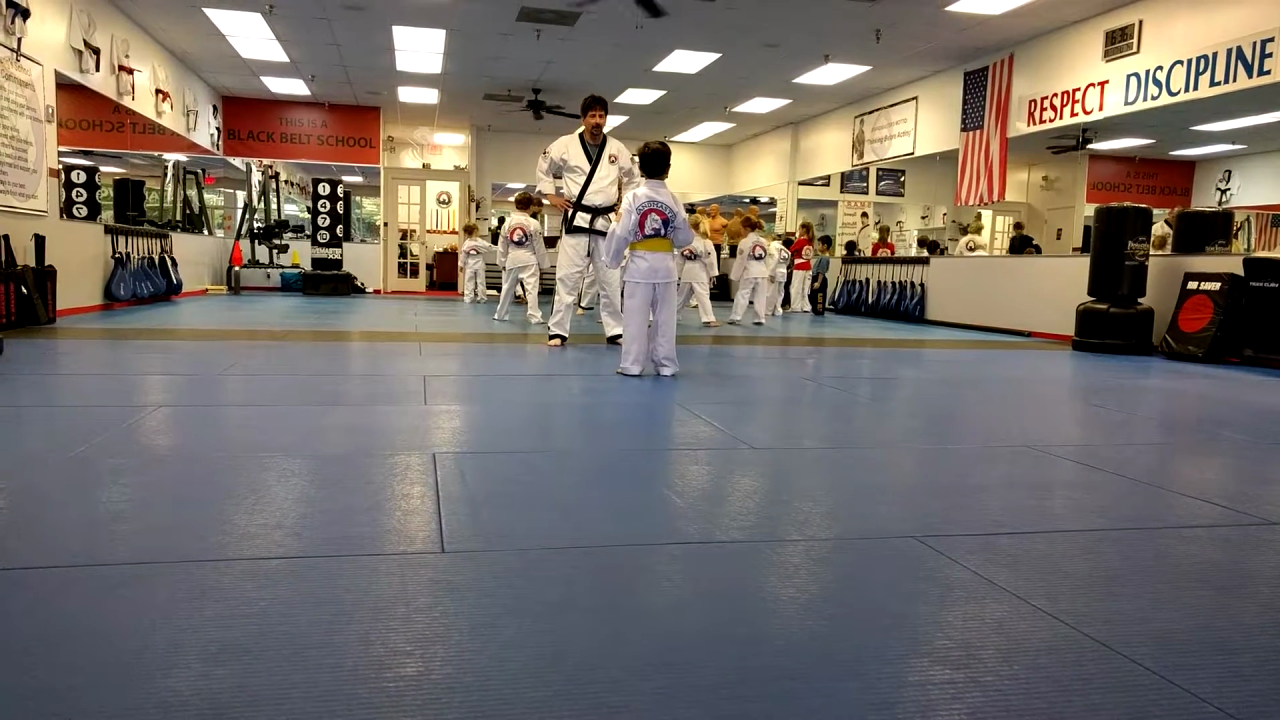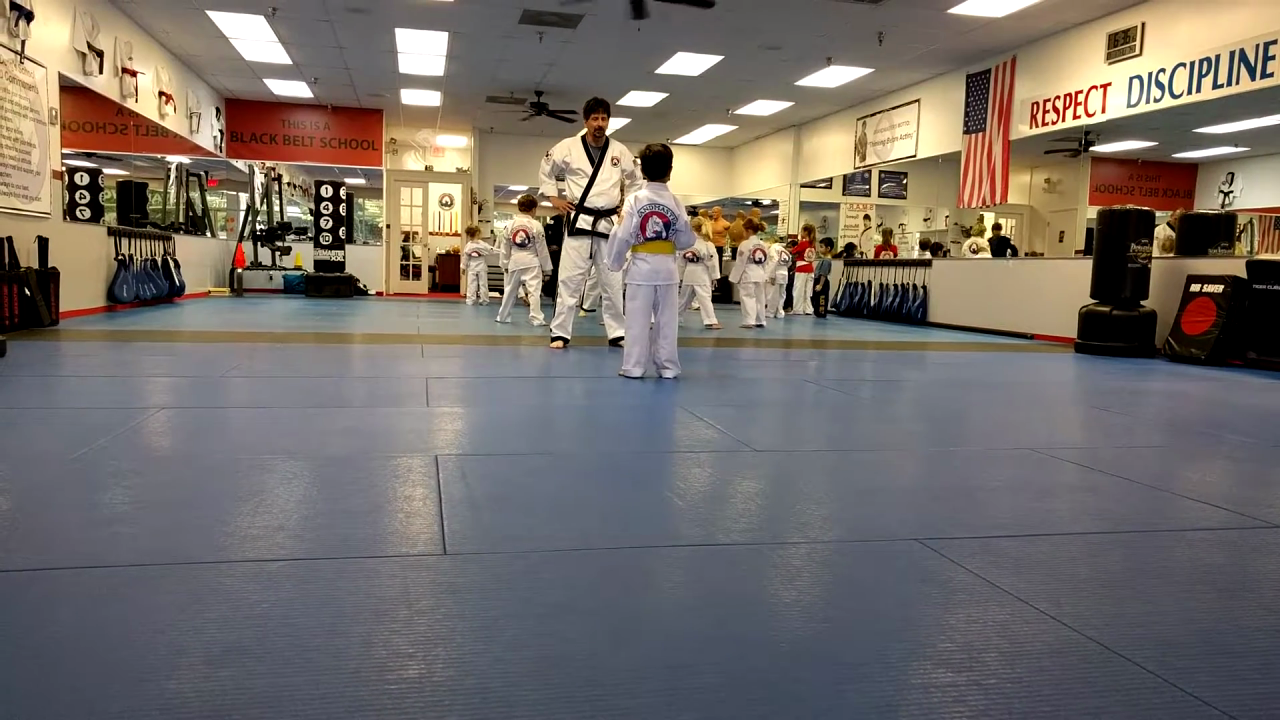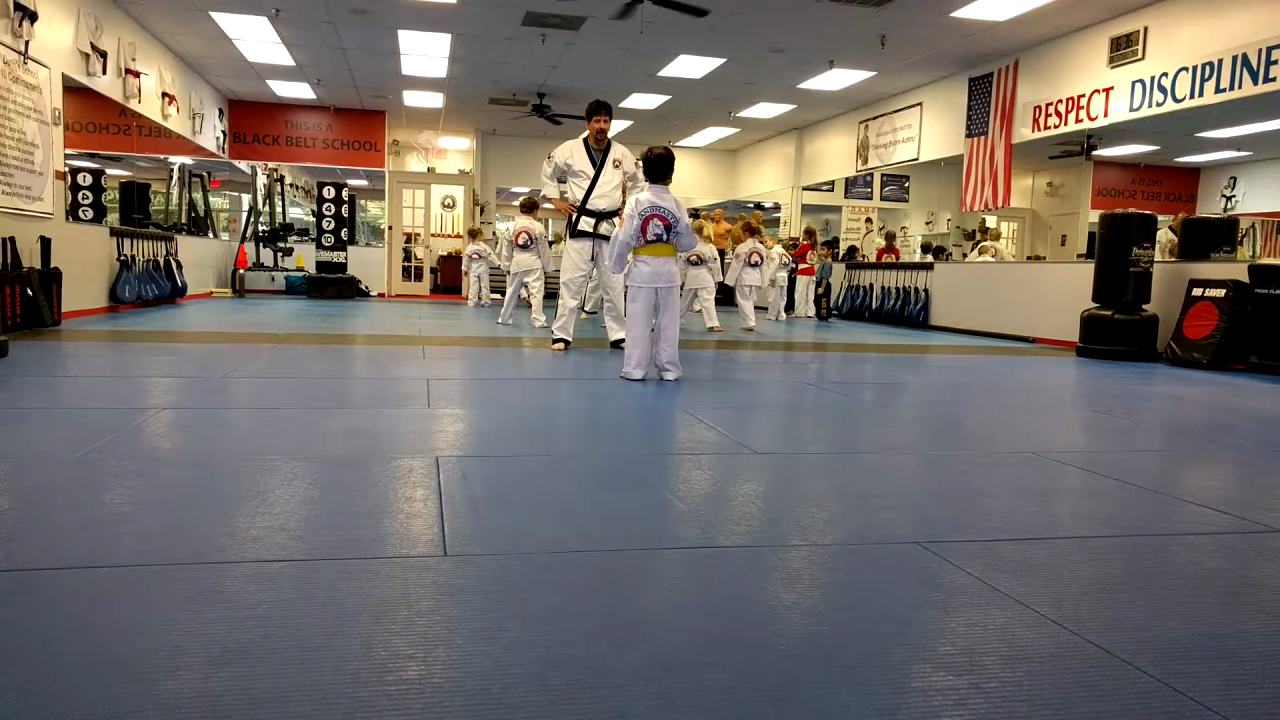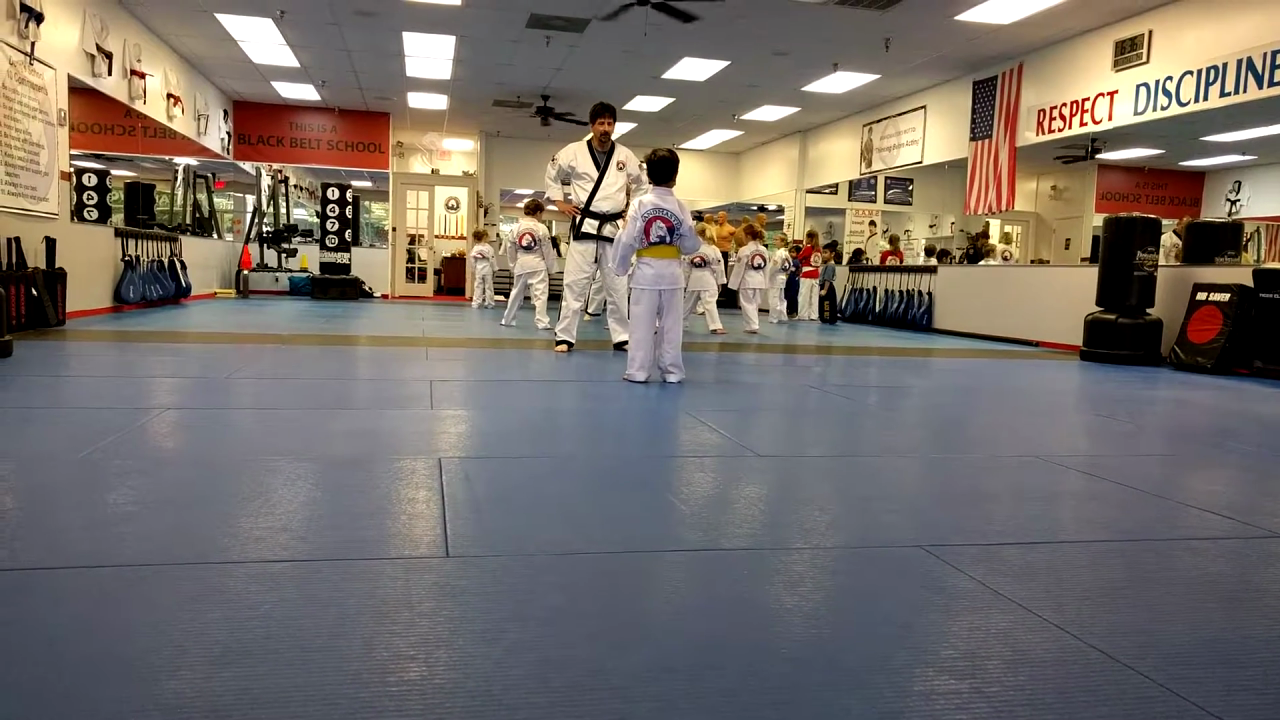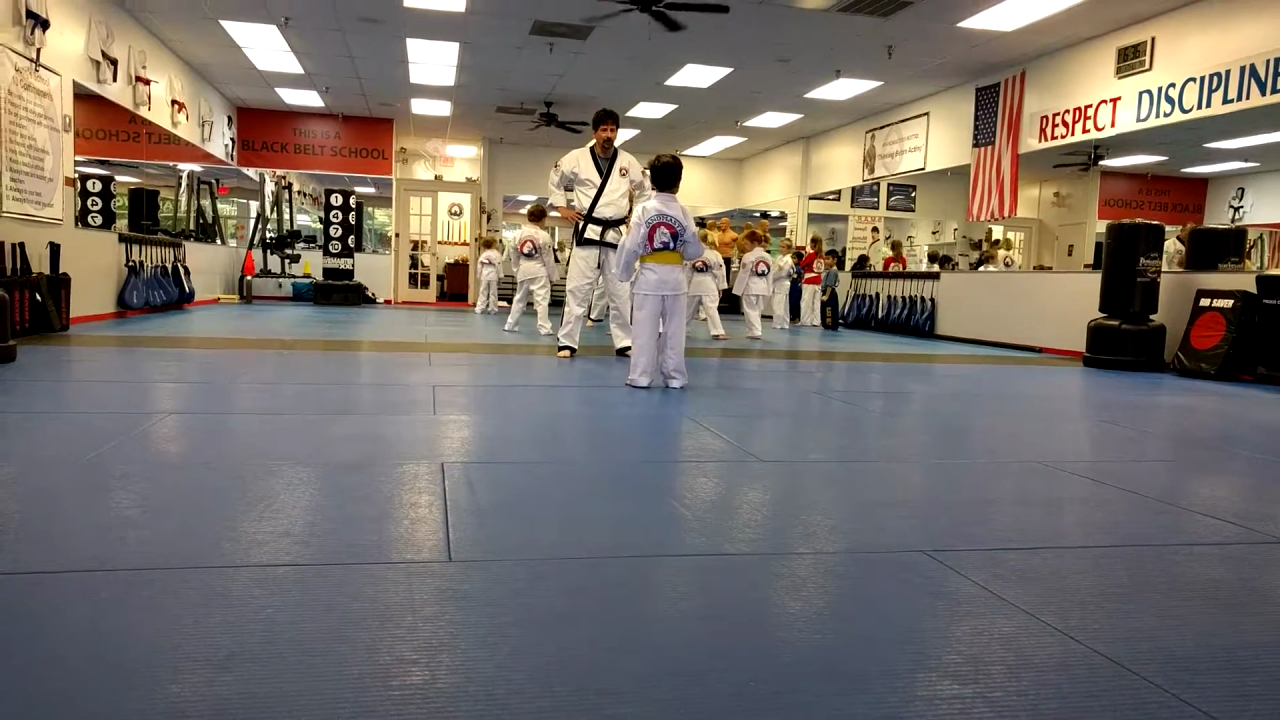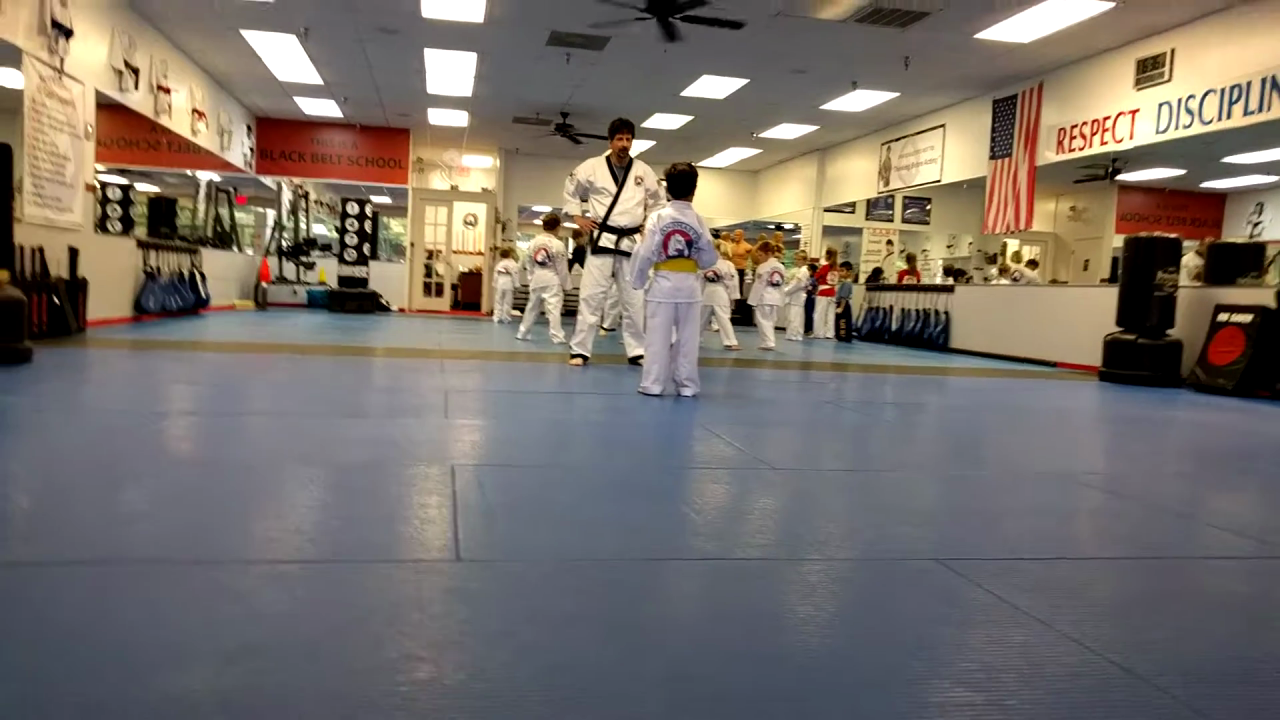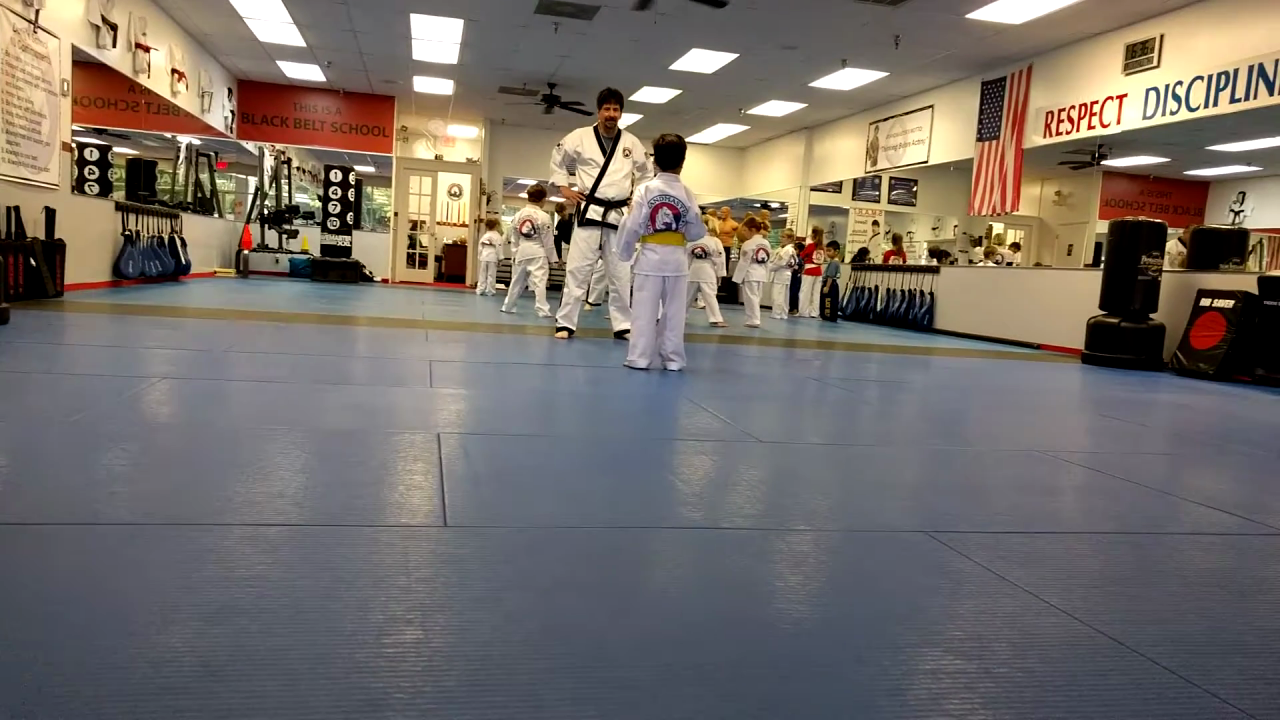
dt=0.4s
person 1, frame 1
left shoulder: (617, 149)
right shoulder: (565, 145)
left elbow: (633, 178)
right elbow: (543, 168)
right wrist: (551, 196)
left hip: (607, 221)
right hip: (577, 219)
left knee: (611, 280)
right knee: (568, 278)
left ankle: (615, 331)
right ankle: (558, 331)
person 1, frame 2
left shoulder: (620, 151)
right shoulder: (568, 147)
left elbow: (635, 180)
right elbow: (546, 171)
right wrist: (554, 198)
left hip: (609, 223)
right hip: (579, 222)
left knee: (613, 283)
right knee: (570, 280)
left ankle: (617, 333)
right ankle: (560, 333)
person 1, frame 3
left shoulder: (622, 153)
right shoulder: (570, 149)
left elbow: (637, 182)
right elbow: (548, 173)
right wrist: (556, 200)
left hip: (611, 225)
right hip: (581, 224)
left knee: (614, 285)
right knee: (571, 282)
left ankle: (618, 335)
right ankle: (561, 335)
person 1, frame 4
left shoulder: (625, 156)
right shoulder: (574, 152)
left elbow: (641, 185)
right elbow: (552, 175)
right wrist: (560, 202)
left hip: (615, 227)
right hip: (585, 226)
left knee: (618, 287)
right knee: (575, 284)
left ankle: (621, 337)
right ankle: (564, 337)
person 1, frame 5
left shoulder: (628, 162)
right shoulder: (577, 158)
left elbow: (644, 191)
right elbow: (555, 181)
right wrist: (563, 208)
left hip: (618, 233)
right hip: (588, 232)
left knee: (620, 292)
right knee: (578, 289)
left ankle: (624, 342)
right ankle: (567, 342)
person 1, frame 6
left shoulder: (643, 171)
right shoulder: (592, 167)
left elbow: (659, 200)
right elbow: (571, 190)
right wrist: (578, 217)
left hip: (632, 242)
right hip: (603, 240)
left knee: (634, 300)
right knee: (591, 297)
left ankle: (637, 351)
right ankle: (580, 349)
person 1, frame 7
left shoulder: (632, 143)
right shoulder: (580, 137)
left elbow: (646, 173)
right elbow: (558, 160)
right wrist: (564, 188)
left hip: (619, 215)
right hip: (590, 212)
left knee: (620, 274)
right knee: (577, 270)
left ankle: (622, 325)
right ankle: (565, 323)
person 2, frame 1
left shoulder: (633, 197)
right shoulder: (673, 200)
left elbow: (620, 234)
right elbow: (685, 238)
left wrist: (611, 260)
left hip: (640, 265)
right hip: (666, 265)
left knee: (636, 317)
right knee: (664, 318)
left ankle: (632, 364)
right ankle: (665, 364)
person 2, frame 2
left shoulder: (634, 200)
right shoulder: (675, 202)
left elbow: (623, 236)
right elbow: (687, 241)
left wrist: (614, 263)
left hip: (641, 267)
right hip: (667, 268)
left knee: (638, 320)
right knee: (666, 320)
left ankle: (634, 367)
right ankle: (667, 366)
person 2, frame 3
left shoulder: (635, 202)
right shoulder: (677, 205)
left elbow: (623, 239)
right elbow: (688, 243)
left wrist: (615, 265)
left hip: (642, 269)
right hip: (668, 270)
left knee: (639, 322)
right knee: (667, 322)
left ankle: (635, 368)
right ankle: (668, 368)
person 2, frame 4
left shoulder: (639, 204)
right shoulder: (680, 207)
left elbow: (627, 241)
right elbow: (691, 245)
left wrist: (620, 268)
left hip: (646, 271)
right hip: (672, 272)
left knee: (642, 324)
right knee: (671, 325)
left ankle: (638, 370)
right ankle: (672, 371)
person 2, frame 5
left shoulder: (643, 210)
right shoulder: (683, 213)
left elbow: (631, 247)
right elbow: (695, 251)
left wrist: (623, 274)
left hip: (649, 277)
right hip: (675, 278)
left knee: (646, 330)
right knee: (674, 330)
left ankle: (641, 375)
right ankle: (674, 376)
person 2, frame 6
left shoulder: (657, 218)
right shoulder: (698, 221)
left elbow: (645, 254)
right elbow: (709, 259)
left wrist: (637, 281)
left hip: (663, 284)
right hip: (689, 285)
left knee: (658, 337)
right knee: (687, 338)
left ankle: (653, 383)
right ankle: (687, 384)
person 2, frame 7
left shoulder: (645, 189)
right shoulder: (686, 194)
left elbow: (632, 226)
right elbow: (697, 232)
left wrist: (624, 253)
left hip: (650, 257)
right hip: (676, 259)
left knee: (645, 310)
right knee: (674, 312)
left ankle: (640, 357)
right ankle: (673, 358)
